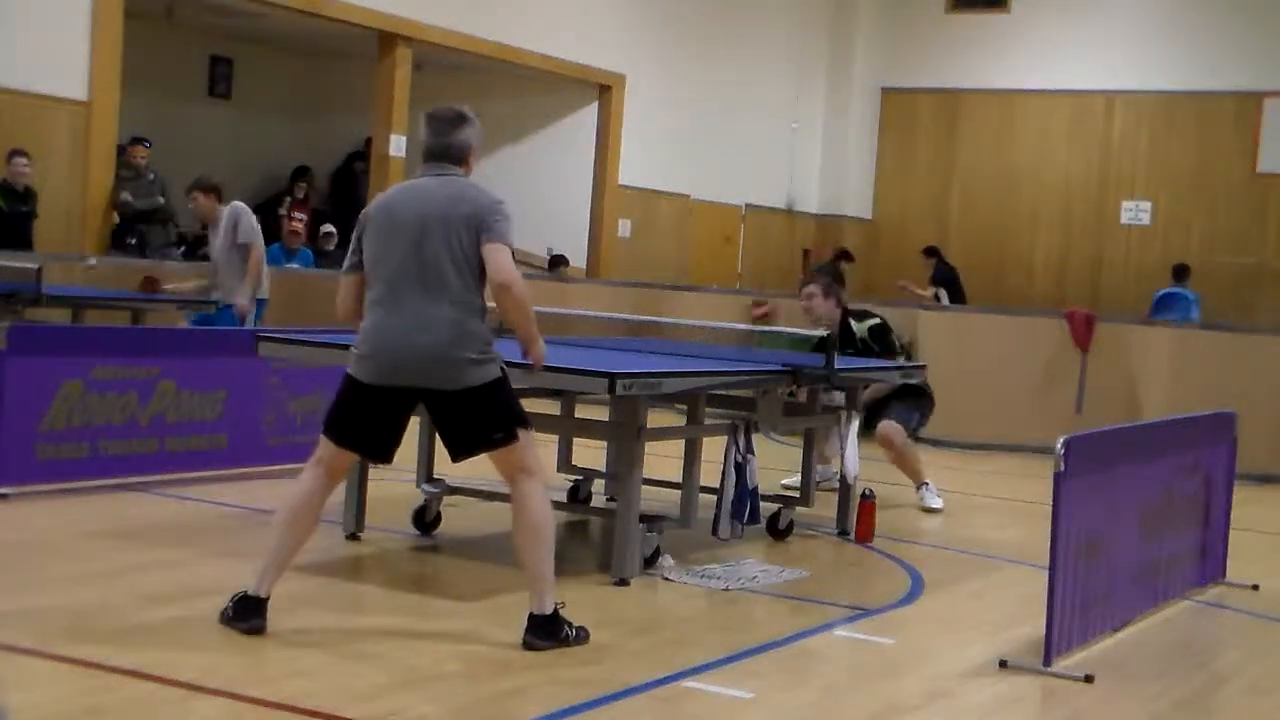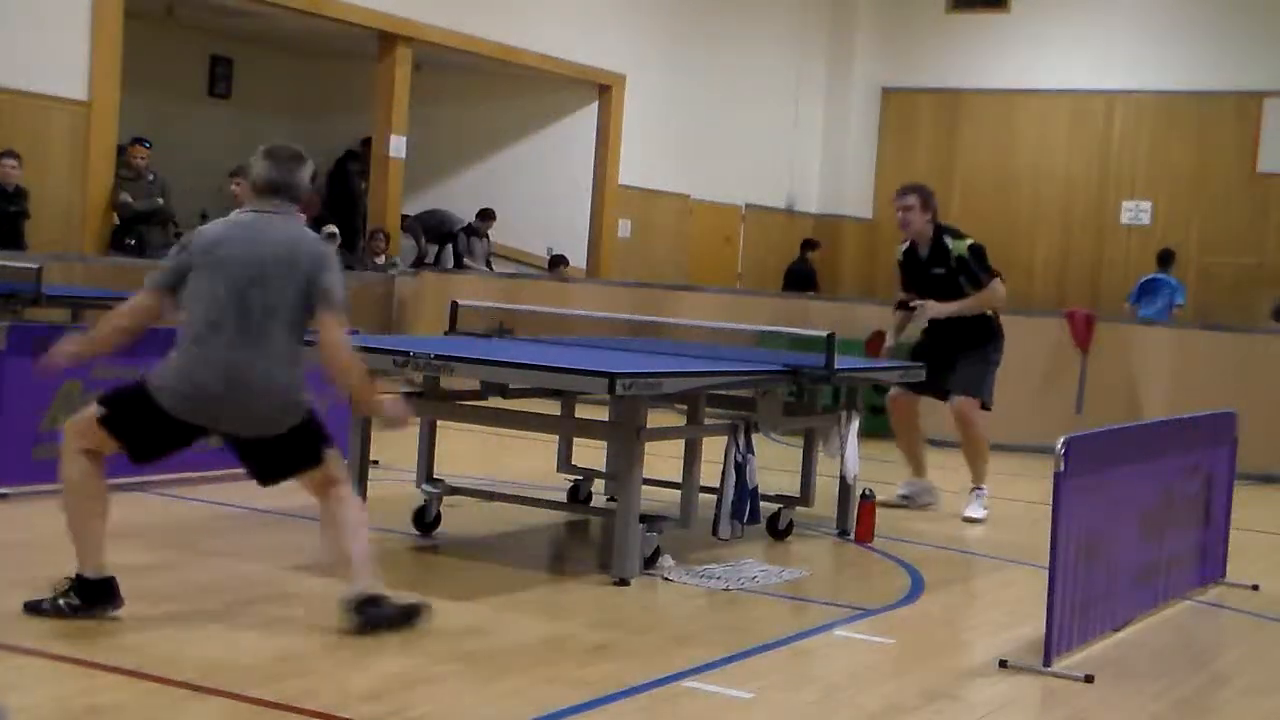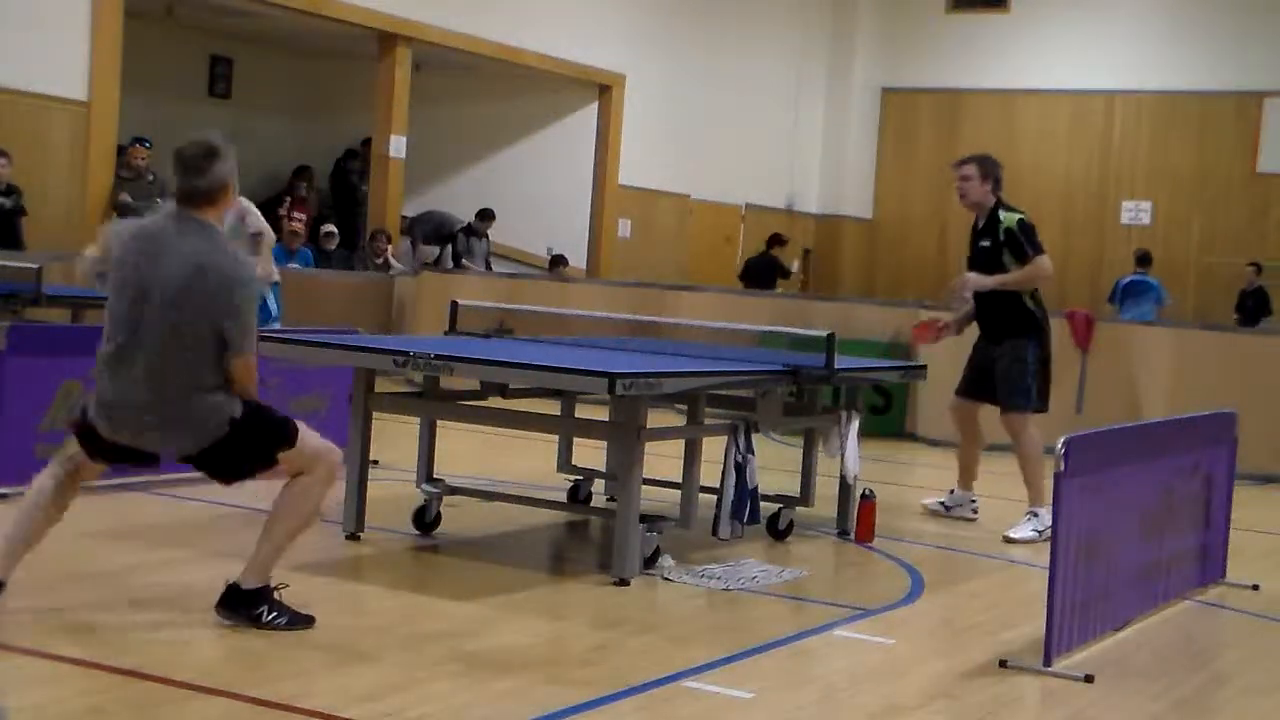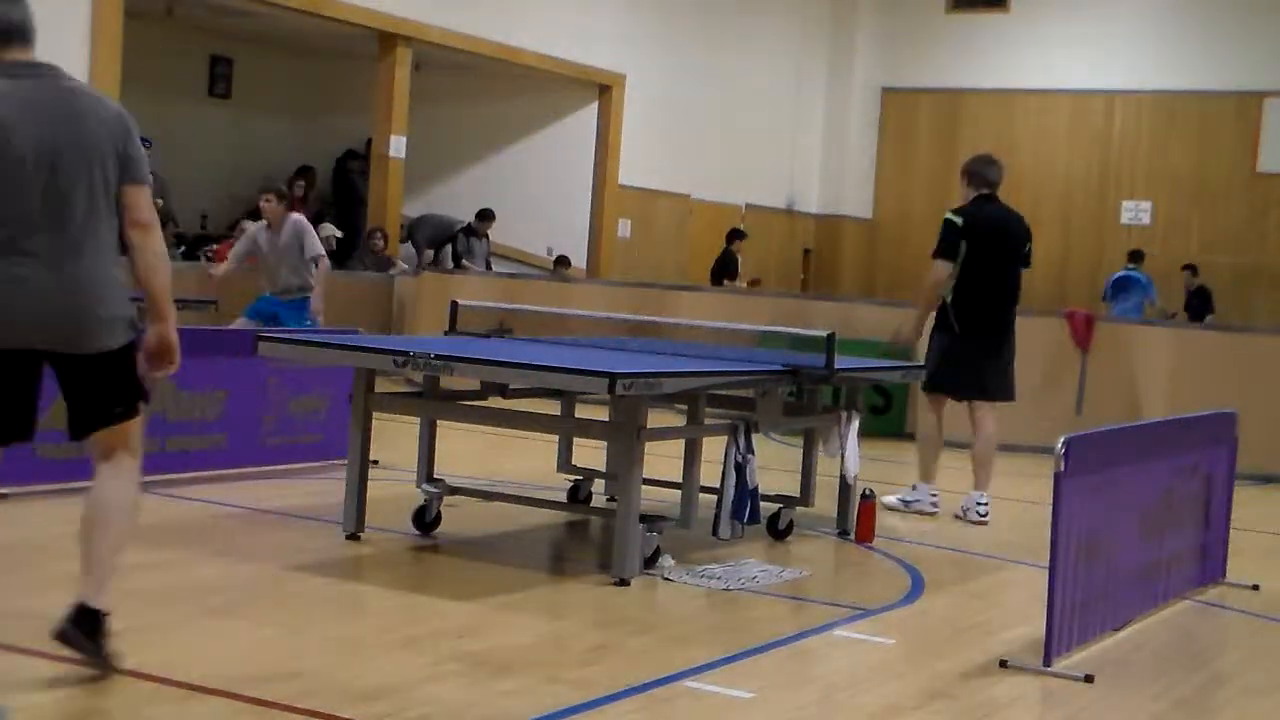
dt=0.7s
person 1, frame 1
left shoulder: (379, 206)
right shoulder: (482, 203)
left elbow: (346, 307)
right elbow: (504, 279)
right wrist: (532, 340)
left hip: (378, 358)
right hip: (461, 360)
left knee: (322, 469)
right knee: (527, 474)
left ankle: (254, 600)
right ankle: (544, 618)
person 1, frame 2
left shoulder: (205, 237)
right shoulder: (316, 253)
left elbow: (135, 314)
right elbow: (334, 350)
left wrist: (83, 345)
right wrist: (372, 401)
left hip: (187, 388)
right hip: (270, 404)
left knee: (80, 441)
right knee: (334, 486)
left ankle: (92, 584)
right ankle: (368, 597)
person 1, frame 3
left shoulder: (131, 234)
right shoulder: (234, 271)
right elbow: (242, 376)
right wrist: (249, 411)
left hip: (115, 406)
right hip: (195, 419)
left knee: (66, 468)
right knee: (323, 462)
right ankle: (250, 592)
person 1, frame 4
right shoulder: (106, 114)
right elbow: (142, 223)
right wrist: (162, 319)
right hip: (94, 318)
right knee: (119, 454)
right ankle: (91, 610)
person 2, frame 1
left shoulder: (867, 326)
right shoulder: (829, 339)
left wrist: (859, 398)
left hip: (908, 394)
left knee: (887, 432)
left ankle: (925, 487)
right ankle: (825, 471)
person 2, frame 2
left shoulder: (960, 247)
right shoulder: (906, 254)
left elbow: (997, 294)
left wrist: (945, 308)
right wrist: (894, 334)
left hip: (978, 339)
right hip: (938, 339)
left knee: (963, 408)
right knee: (897, 400)
left ankle: (979, 490)
right ankle: (919, 483)
person 2, frame 3
left shoulder: (1012, 222)
right shoulder: (978, 229)
left elbow: (1043, 270)
left wrist: (987, 280)
right wrist: (961, 320)
left hip: (1022, 337)
right hip: (991, 337)
left knee: (1017, 419)
right knee: (962, 409)
left ankle: (1041, 515)
right ankle: (963, 497)
person 2, frame 4
left shoulder: (958, 219)
right shoulder: (1019, 224)
left elbow: (940, 277)
left wrist: (916, 321)
left hip: (958, 327)
right hip: (1000, 331)
left knee: (935, 404)
right knee: (984, 411)
left ankle: (924, 492)
right ankle: (979, 499)
